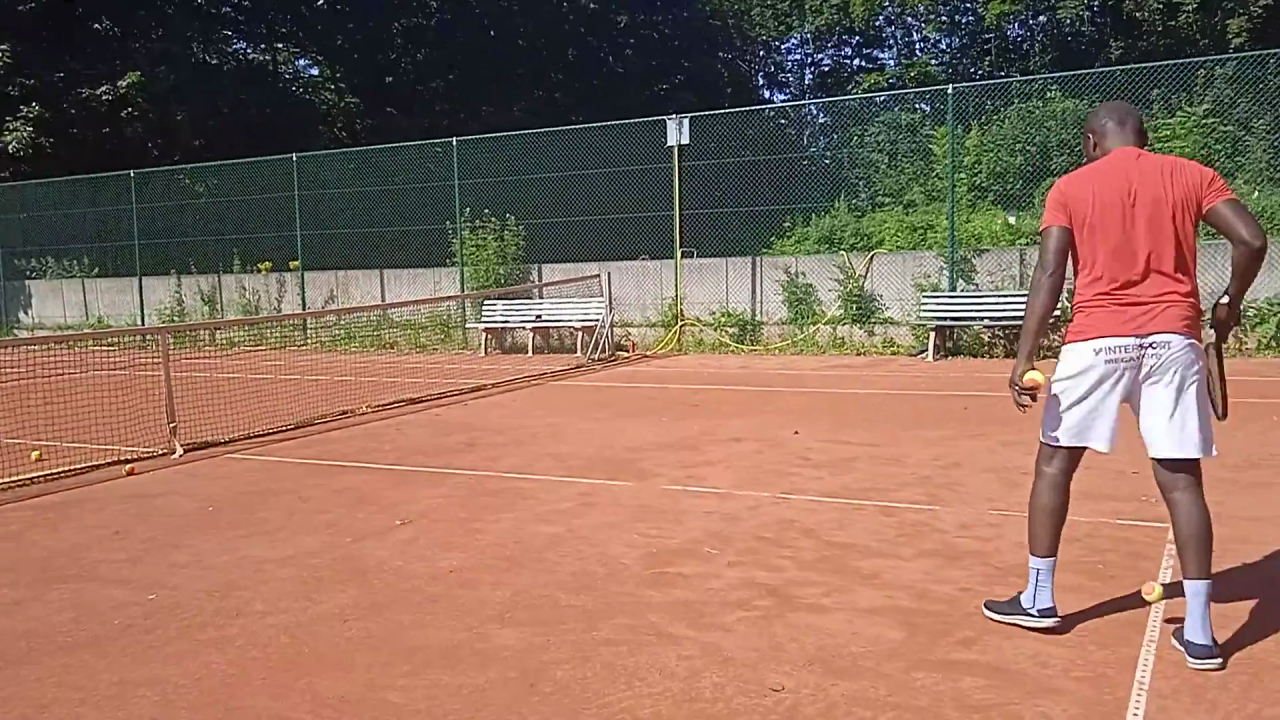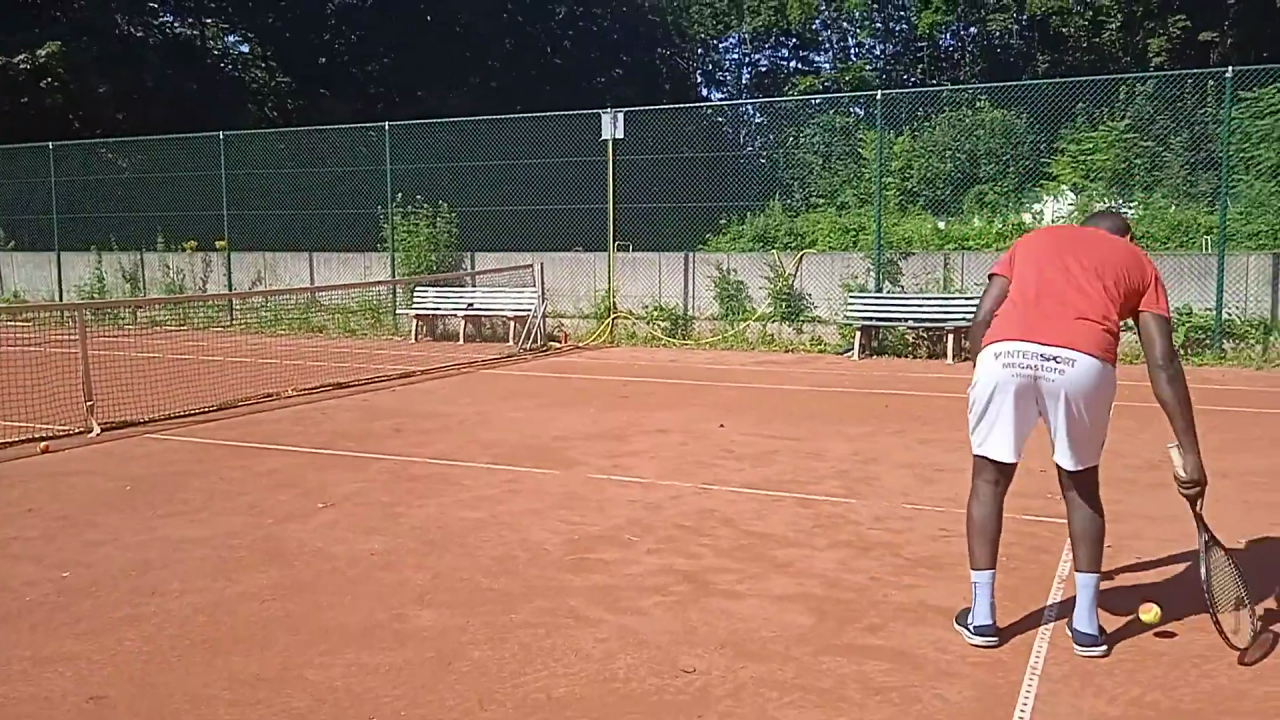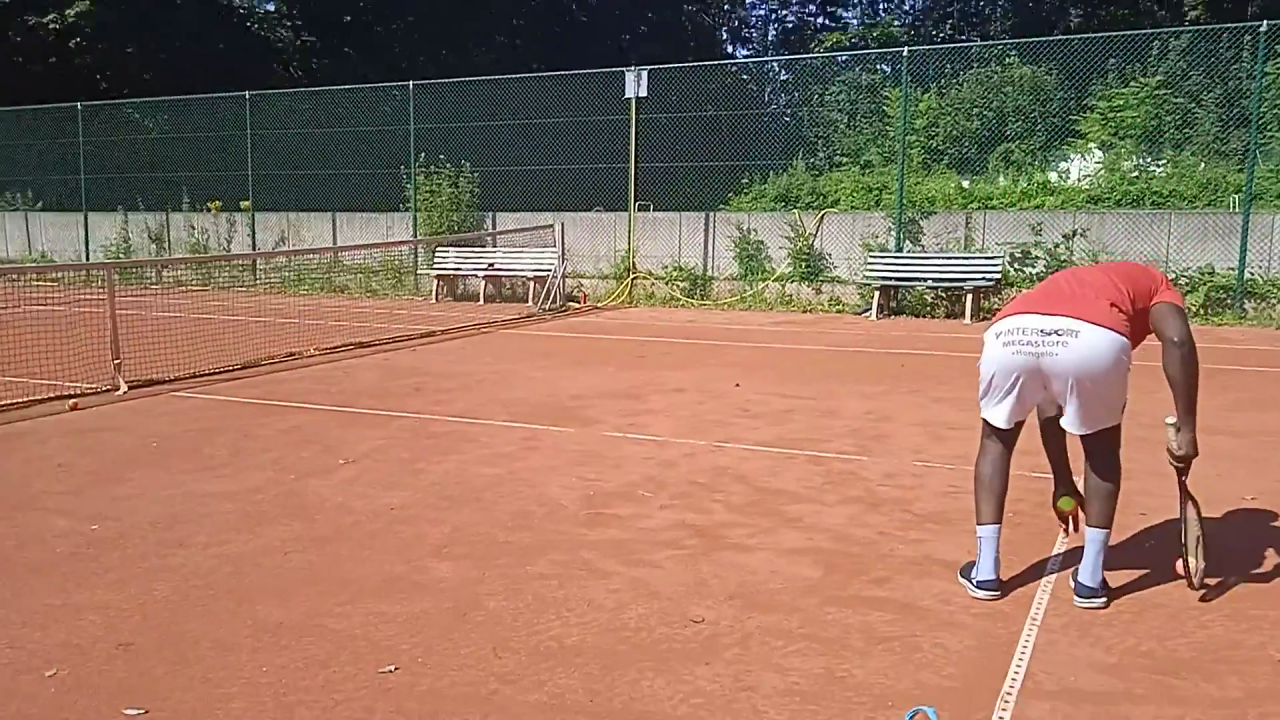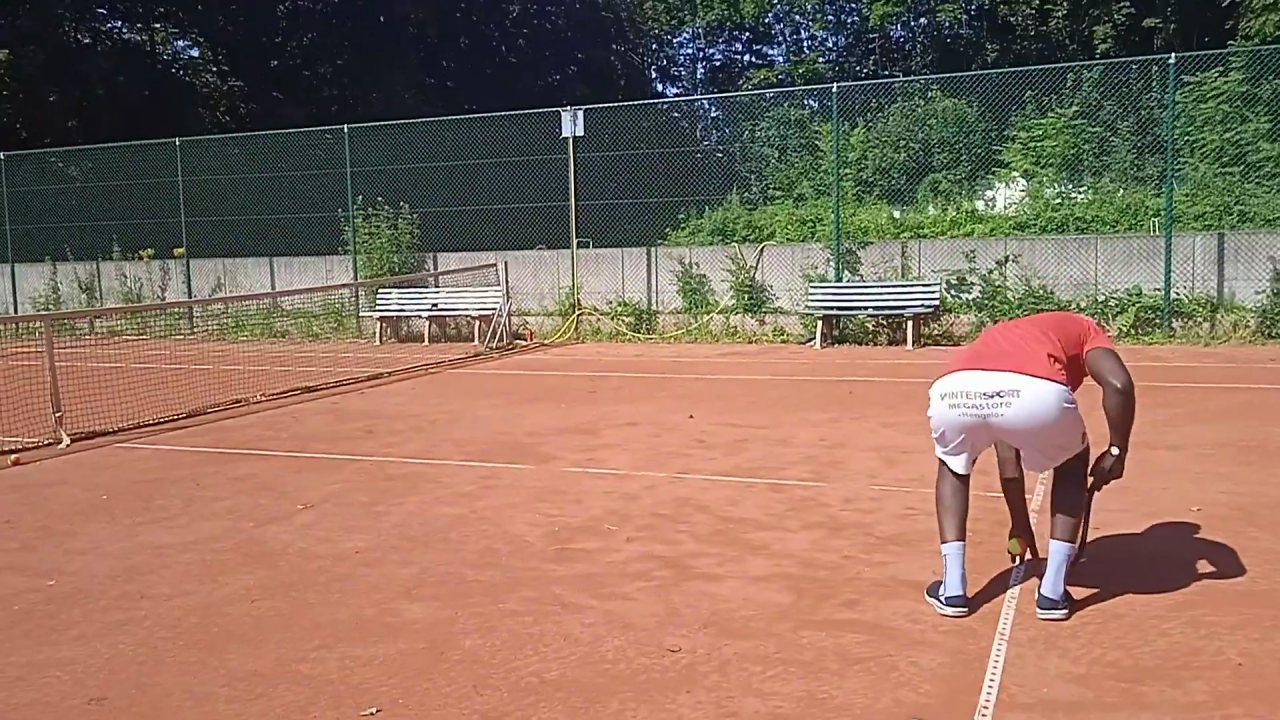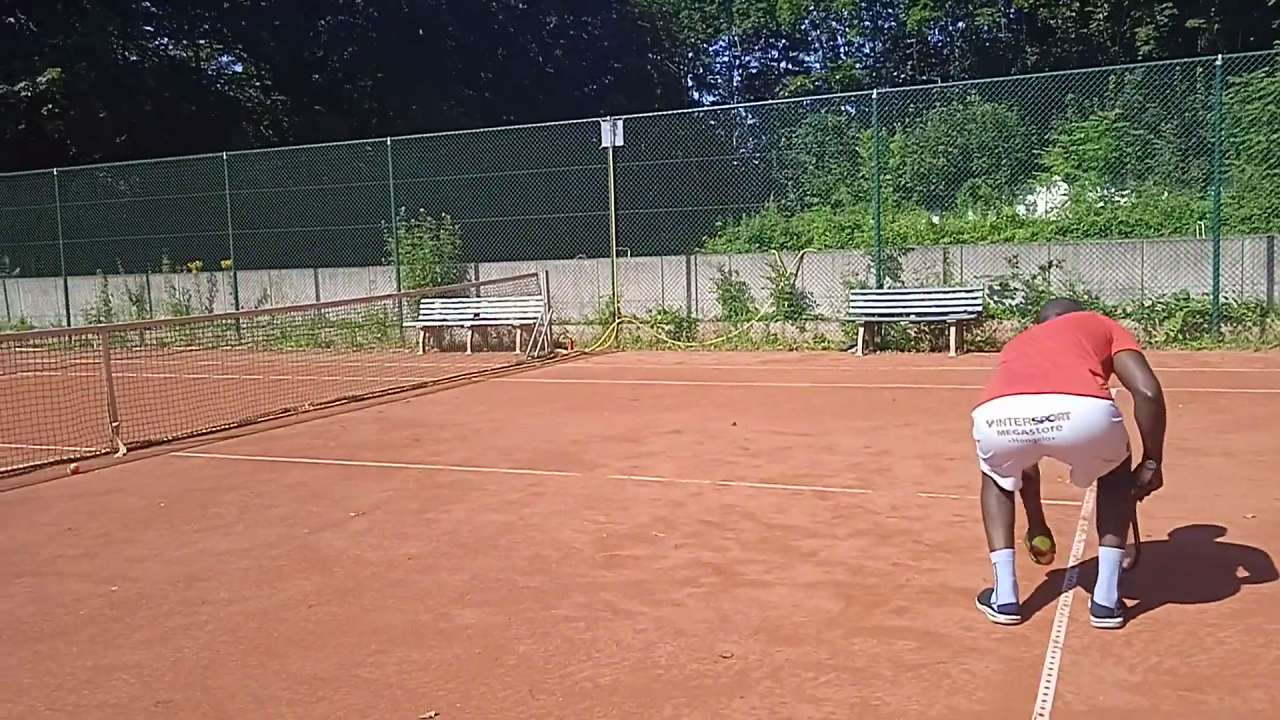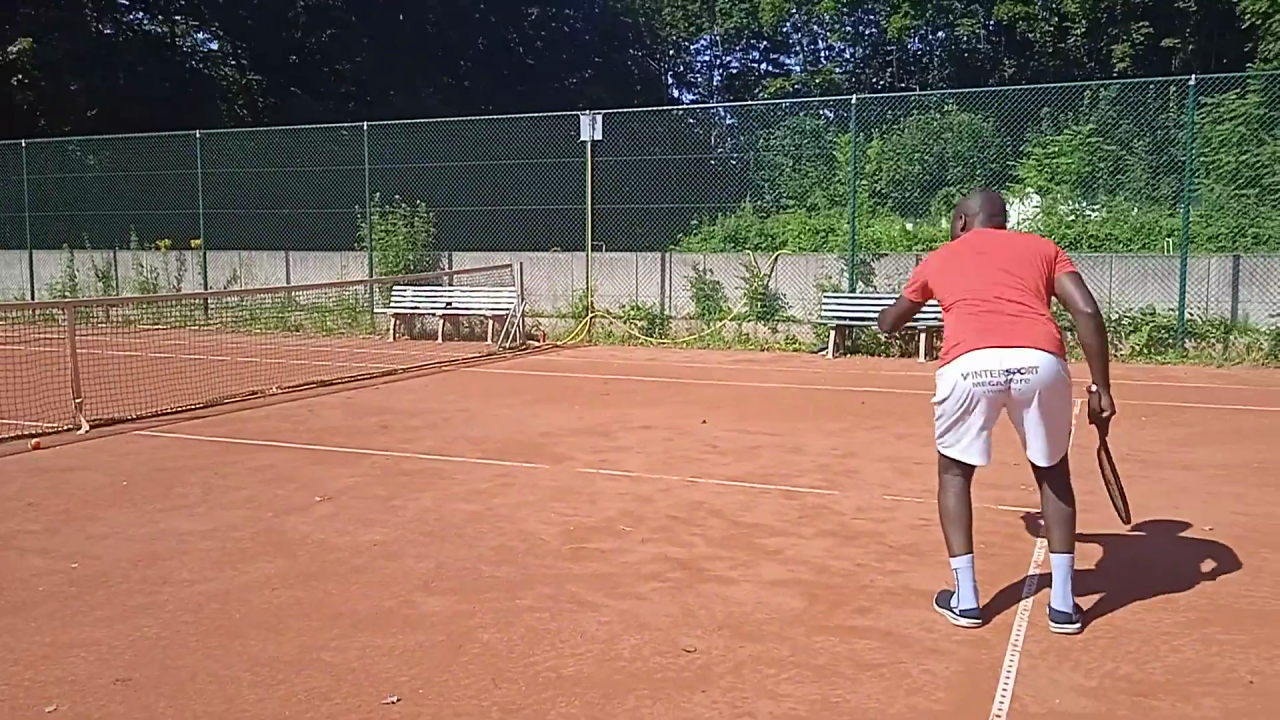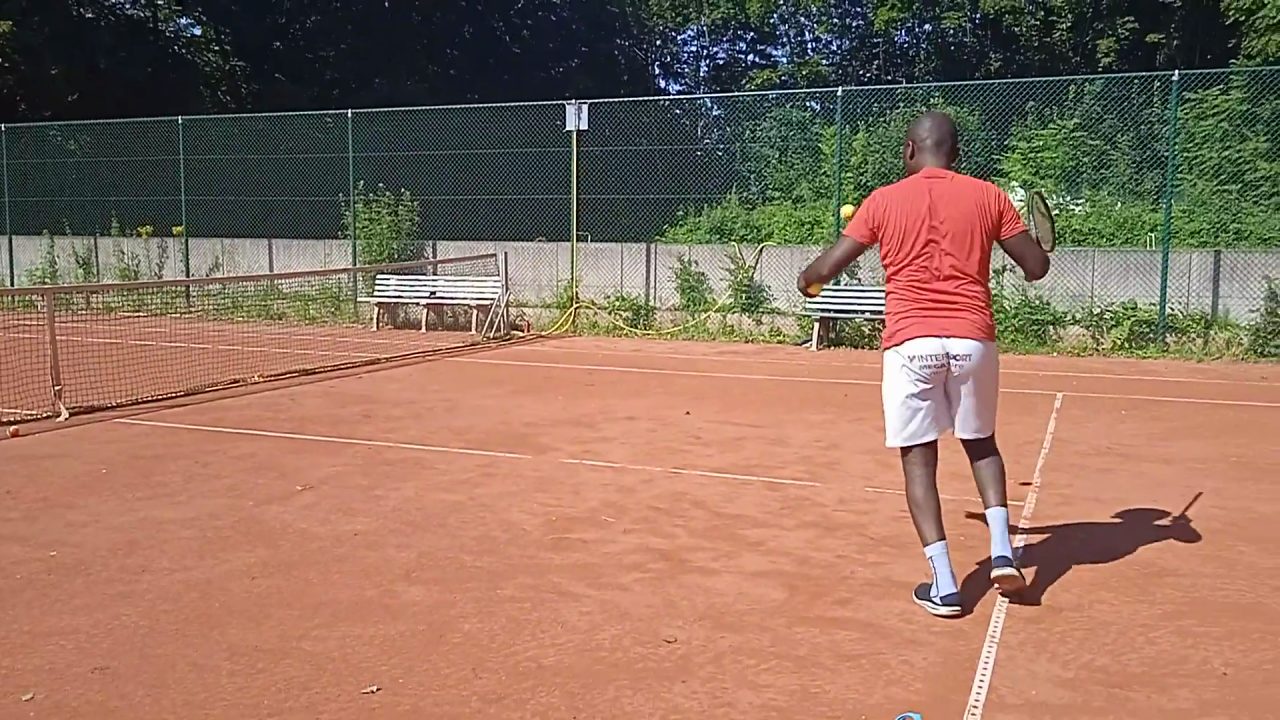
dt=0.4s
person 1, frame 1
left shoulder: (1072, 186)
right shoulder: (1195, 175)
left elbow: (1049, 273)
right elbow: (1252, 241)
left wrist: (1025, 355)
right wrist: (1231, 302)
left hip: (1098, 340)
right hip: (1174, 340)
left knee: (1054, 462)
right knee: (1180, 480)
left ankle: (1038, 598)
right ankle: (1199, 630)
person 1, frame 2
left shoulder: (1031, 241)
right shoulder: (1139, 263)
left elbow: (983, 320)
right elbow: (1163, 363)
left wrist: (982, 391)
right wrist: (1190, 455)
left hip: (1008, 352)
right hip: (1085, 361)
left knee: (988, 480)
right knee: (1079, 485)
left ankle: (981, 616)
right ankle: (1086, 622)
person 1, frame 3
right shoulder: (1153, 282)
left elbow: (1049, 409)
right elbow: (1178, 339)
left wrist: (1063, 481)
right wrist: (1186, 428)
left hip: (1010, 331)
right hip: (1096, 338)
left knee: (996, 439)
right knee: (1102, 444)
left ankle: (985, 569)
right ankle: (1091, 577)
person 1, frame 4
right shoulder: (1082, 328)
left elbow: (1007, 457)
right elbow: (1118, 384)
left wrist: (1021, 524)
right wrist: (1116, 451)
left hip: (955, 388)
right hip: (1038, 391)
left knee: (953, 468)
right knee: (1072, 464)
left ankle: (952, 586)
right ankle: (1053, 590)
person 1, frame 5
right shoulder: (1104, 326)
right elbow: (1148, 392)
left wrist: (1037, 524)
right wrist: (1152, 462)
left hip: (999, 414)
right hip: (1084, 410)
left knee: (997, 478)
right knee: (1116, 473)
left ankle: (1004, 593)
right ankle: (1107, 597)
person 1, frame 6
left shoulder: (939, 257)
right shoulder: (1041, 247)
left elbow: (890, 321)
right elbow: (1087, 311)
left wrist: (888, 316)
right wrist: (1101, 387)
left hip: (969, 363)
right hip: (1039, 361)
left knee: (954, 471)
right knee: (1052, 472)
left ankle: (964, 597)
right ankle: (1062, 601)
person 1, frame 7
left shoulder: (885, 200)
right shoulder: (989, 196)
left elbow: (830, 265)
right elbow: (1037, 266)
left wrist: (806, 279)
right wrist: (1040, 250)
left hip: (910, 344)
right hip: (972, 341)
left knee: (918, 460)
right knee: (981, 444)
left ankle: (943, 584)
right ankle: (1002, 551)
